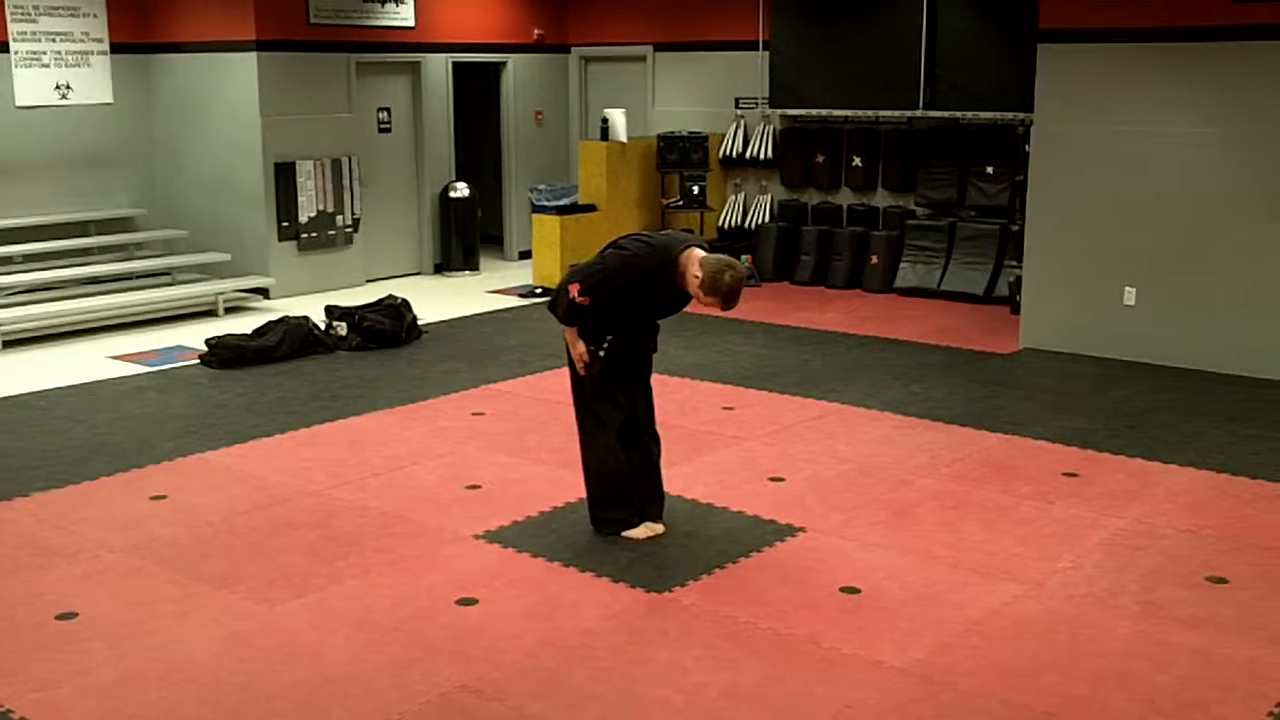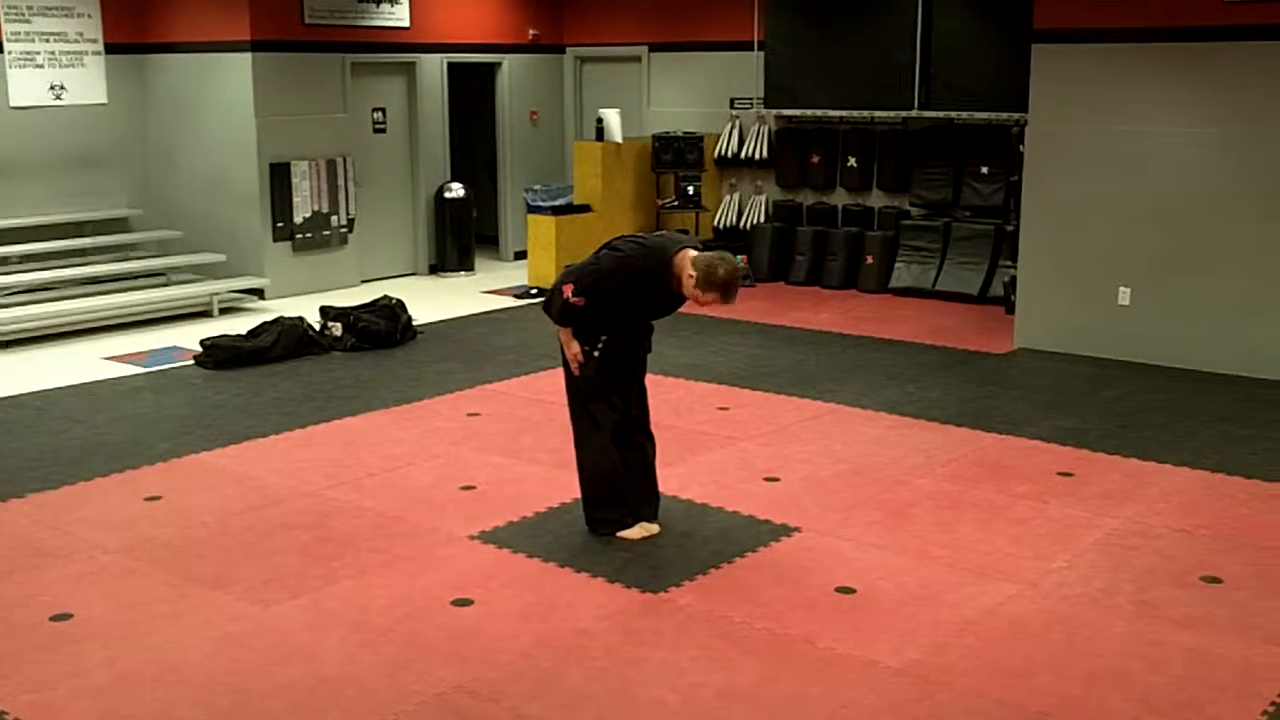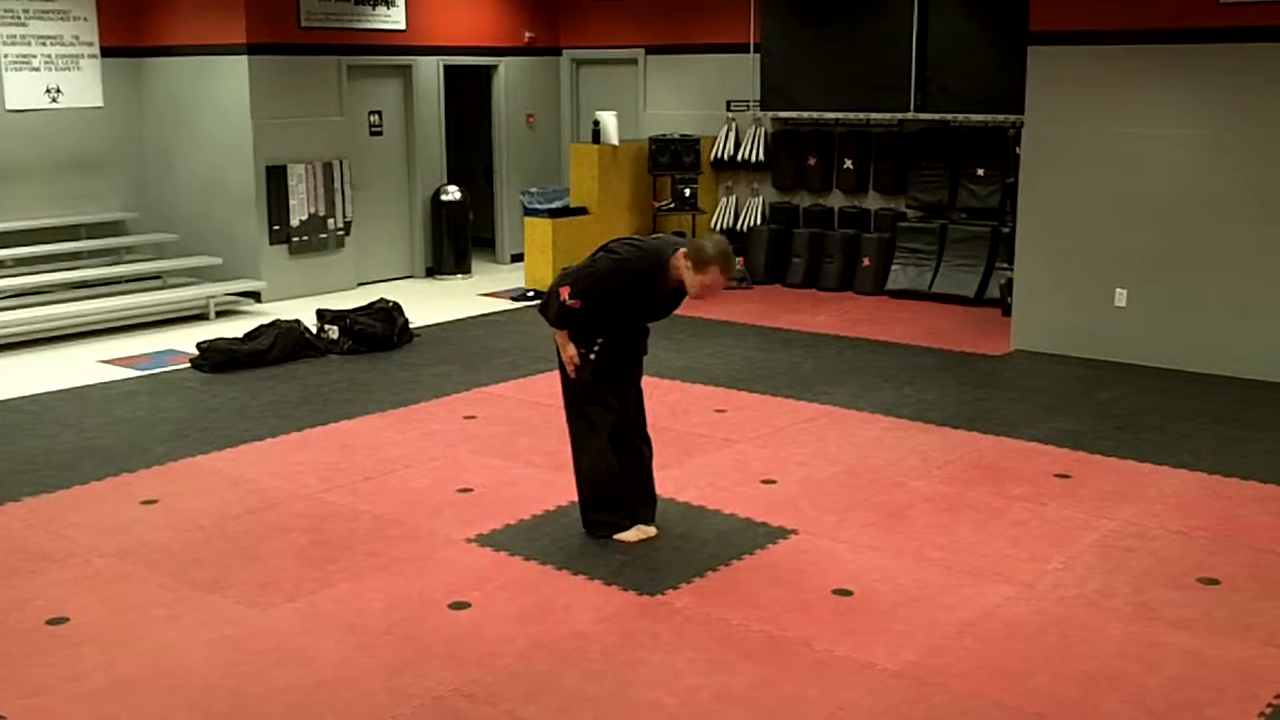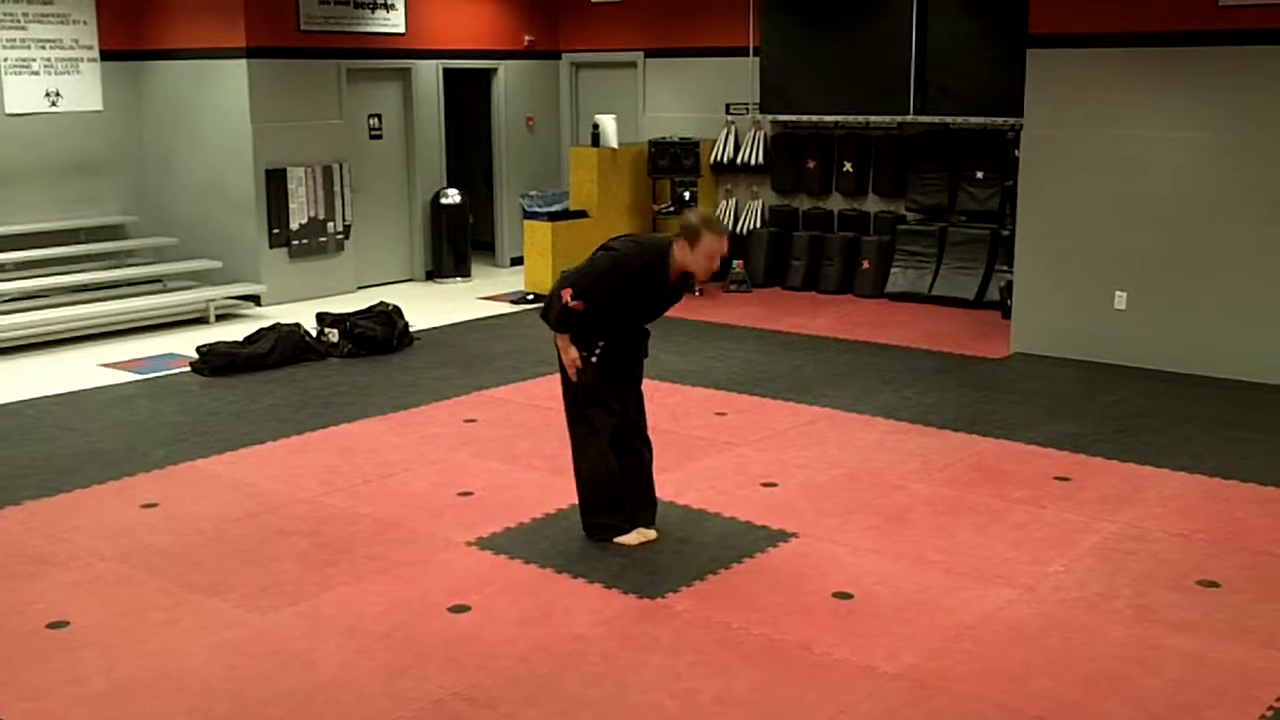
dt=0.1s
person 1, frame 1
left shoulder: (699, 261)
right shoulder: (642, 258)
right elbow: (576, 284)
left wrist: (643, 337)
right wrist: (573, 338)
left hip: (635, 337)
right hip: (597, 337)
left knee: (640, 424)
right knee: (604, 424)
left ankle: (645, 507)
right ankle: (615, 516)
person 1, frame 2
left shoulder: (692, 262)
right shoulder: (636, 259)
right elbow: (570, 285)
left wrist: (638, 337)
right wrist: (568, 339)
left hip: (629, 337)
right hip: (591, 337)
left knee: (634, 424)
right knee: (598, 423)
left ankle: (640, 509)
right ankle: (610, 516)
person 1, frame 3
left shoulder: (684, 268)
right shoulder: (632, 262)
right elbow: (567, 289)
right wrist: (566, 344)
left hip: (624, 339)
right hip: (587, 341)
left knee: (631, 426)
right knee: (595, 426)
left ankle: (637, 511)
right ankle: (607, 519)
person 1, frame 4
left shoulder: (683, 267)
right shoulder: (631, 258)
right elbow: (567, 291)
left wrist: (634, 343)
right wrist: (566, 346)
left hip: (626, 345)
right hip: (588, 345)
left knee: (632, 430)
right knee: (595, 430)
left ankle: (637, 516)
right ankle: (606, 522)
